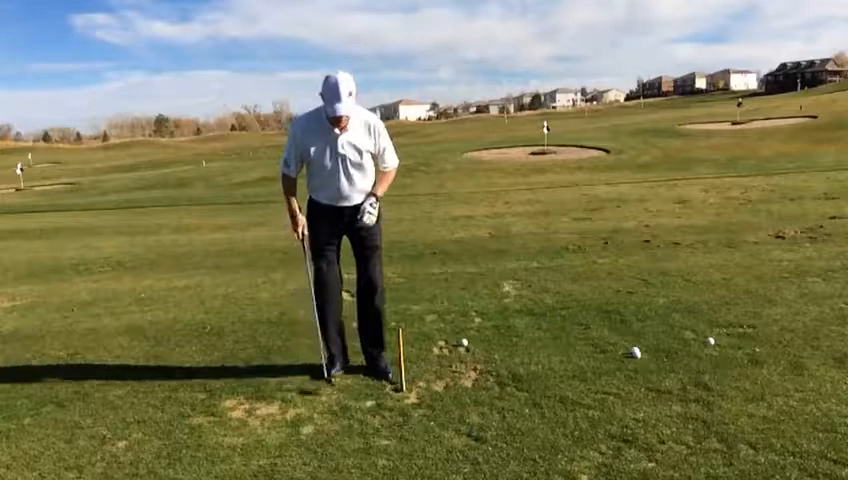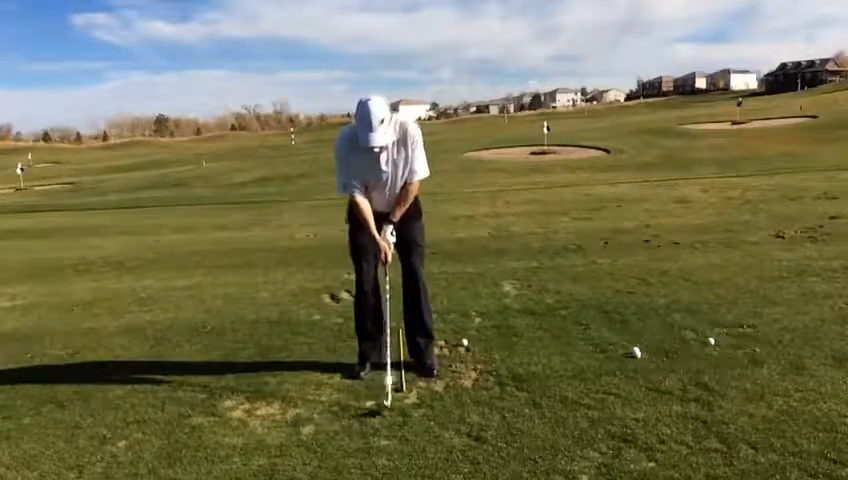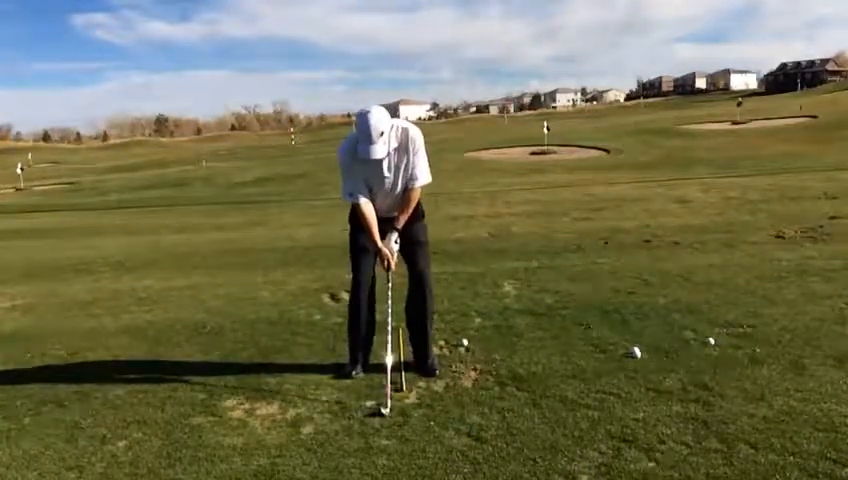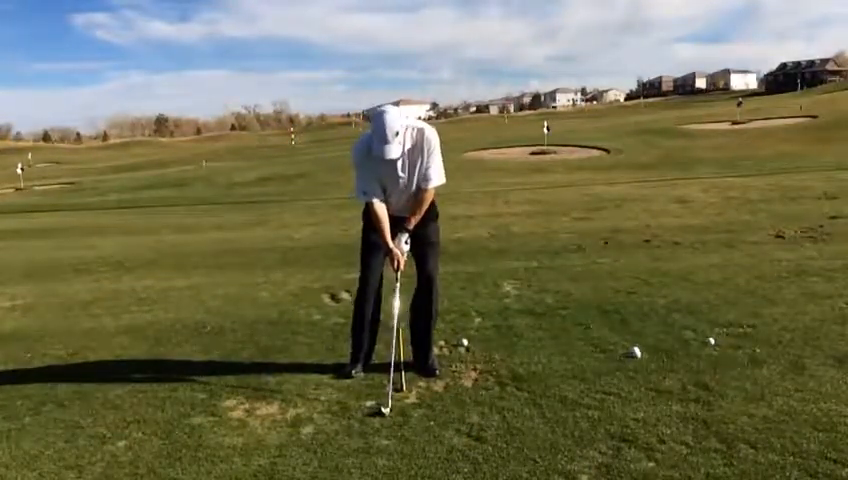
dt=1s
person 1, frame 1
left shoulder: (371, 124)
right shoulder: (302, 127)
left elbow: (389, 166)
right elbow: (289, 173)
left wrist: (374, 199)
right wrist: (294, 212)
left hip: (363, 210)
right hip: (323, 212)
left knee: (371, 283)
right knee: (326, 283)
left ankle: (375, 357)
right ankle: (336, 355)
person 1, frame 2
left shoulder: (409, 131)
right shoulder: (345, 142)
left elbow: (413, 181)
right elbow: (355, 195)
left wrist: (391, 223)
right wrist: (376, 237)
left hip: (405, 210)
right hip: (364, 214)
left knee: (414, 278)
right knee: (365, 282)
left ankle: (422, 353)
right ankle: (369, 355)
person 1, frame 3
left shoulder: (410, 136)
right shoulder: (348, 150)
left elbow: (415, 186)
right elbow: (360, 200)
left wrist: (395, 230)
right wrist: (379, 245)
left hip: (407, 213)
right hip: (367, 217)
left knee: (421, 277)
right knee: (361, 283)
left ankle: (424, 355)
right ankle: (358, 357)
person 1, frame 4
left shoulder: (426, 136)
right shoulder: (363, 148)
left elbow: (429, 187)
right elbow: (374, 200)
left wrist: (407, 230)
right wrist: (390, 245)
left hip: (421, 213)
right hip: (381, 215)
left knee: (428, 279)
right knee: (369, 281)
left ankle: (423, 354)
right ankle: (360, 356)
